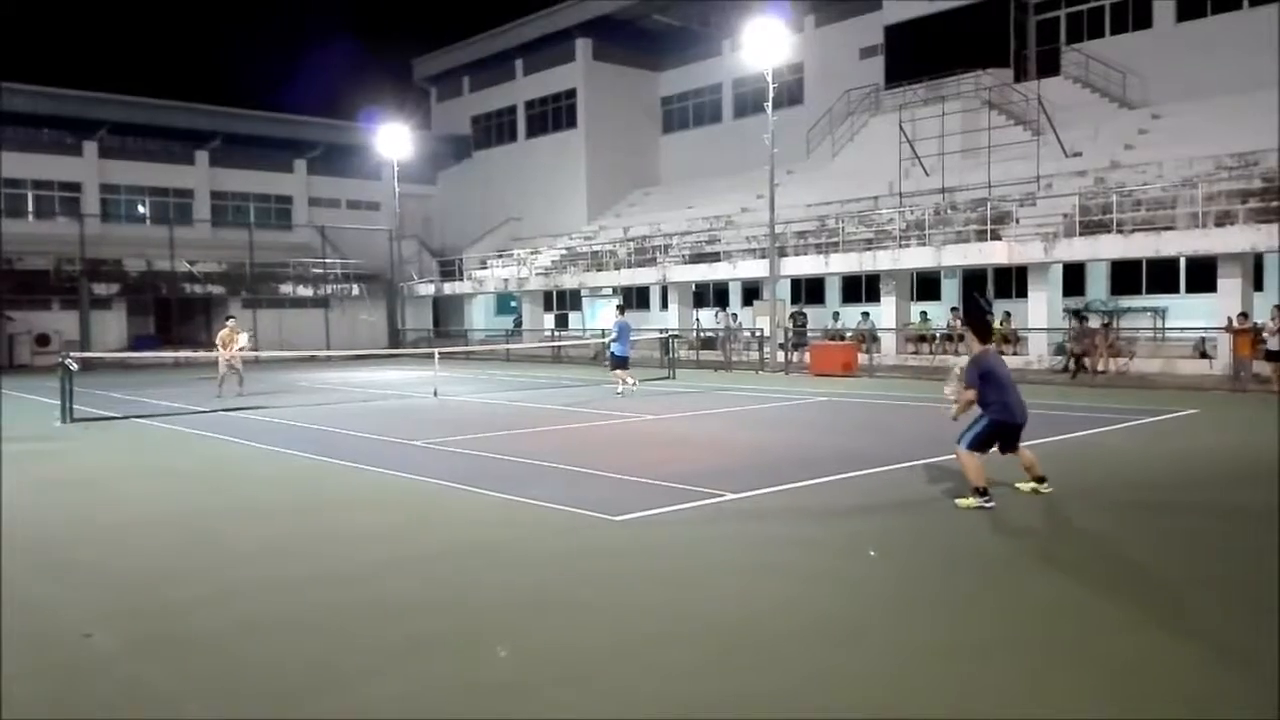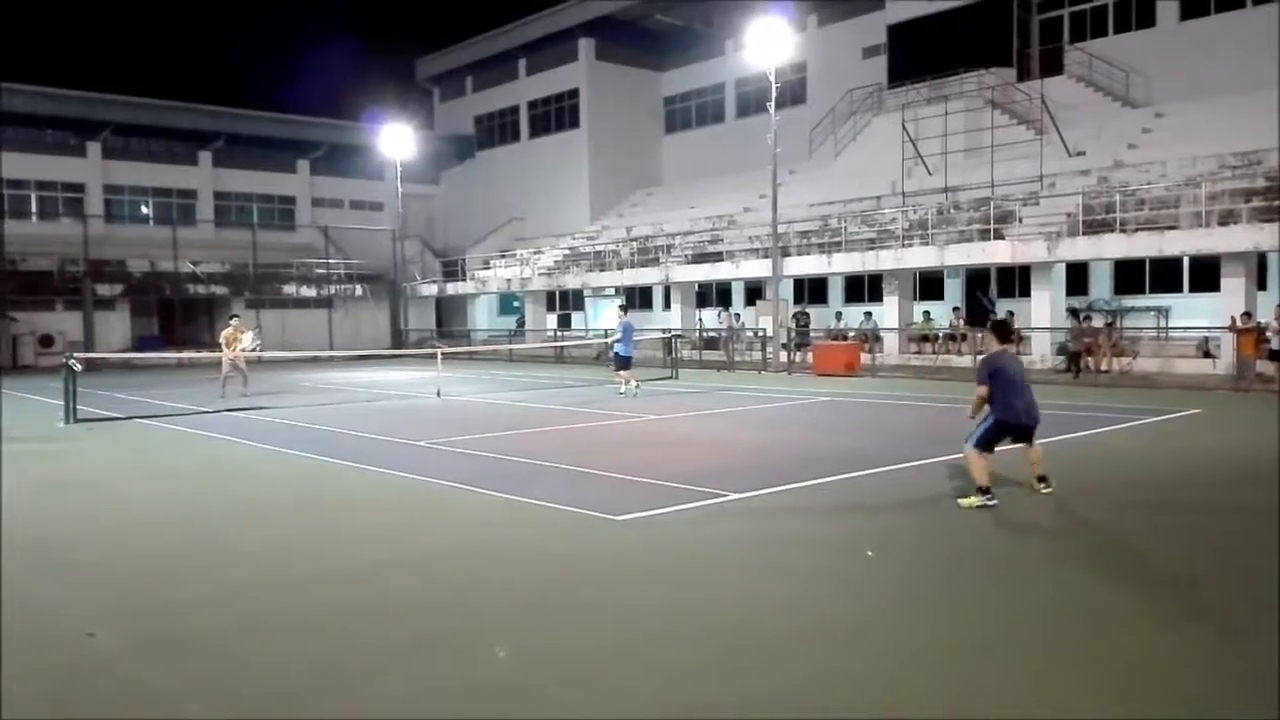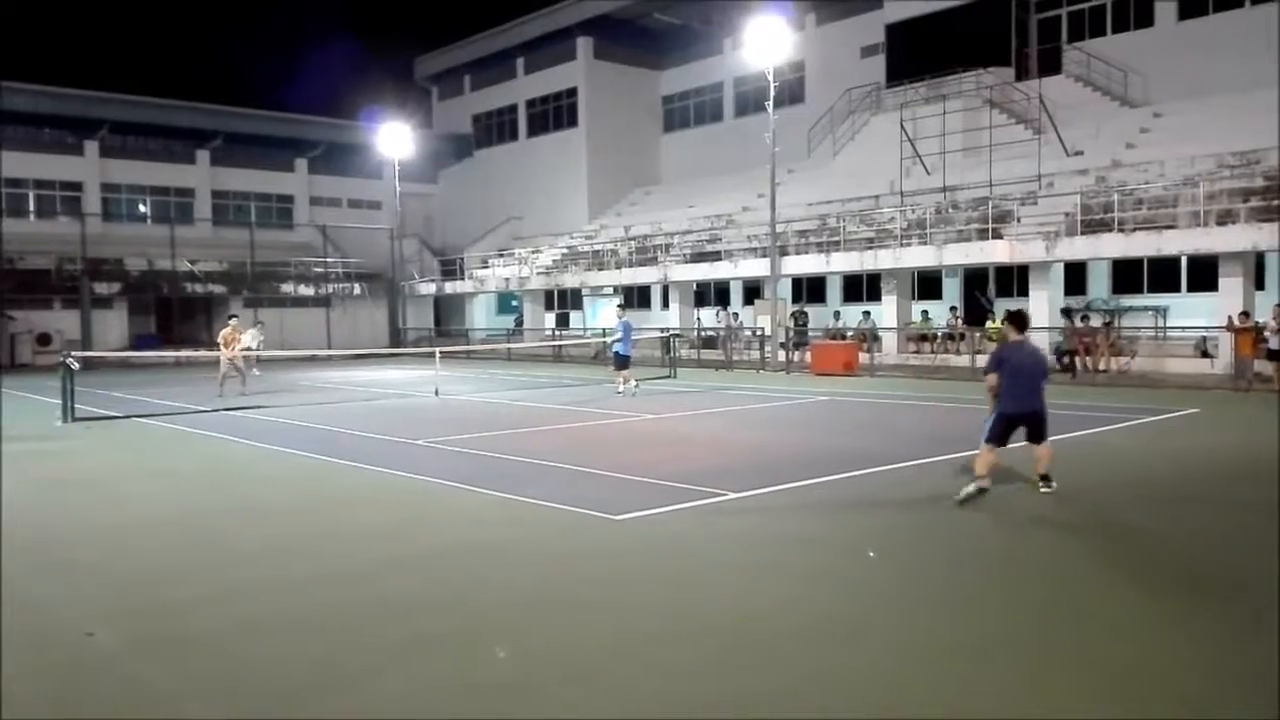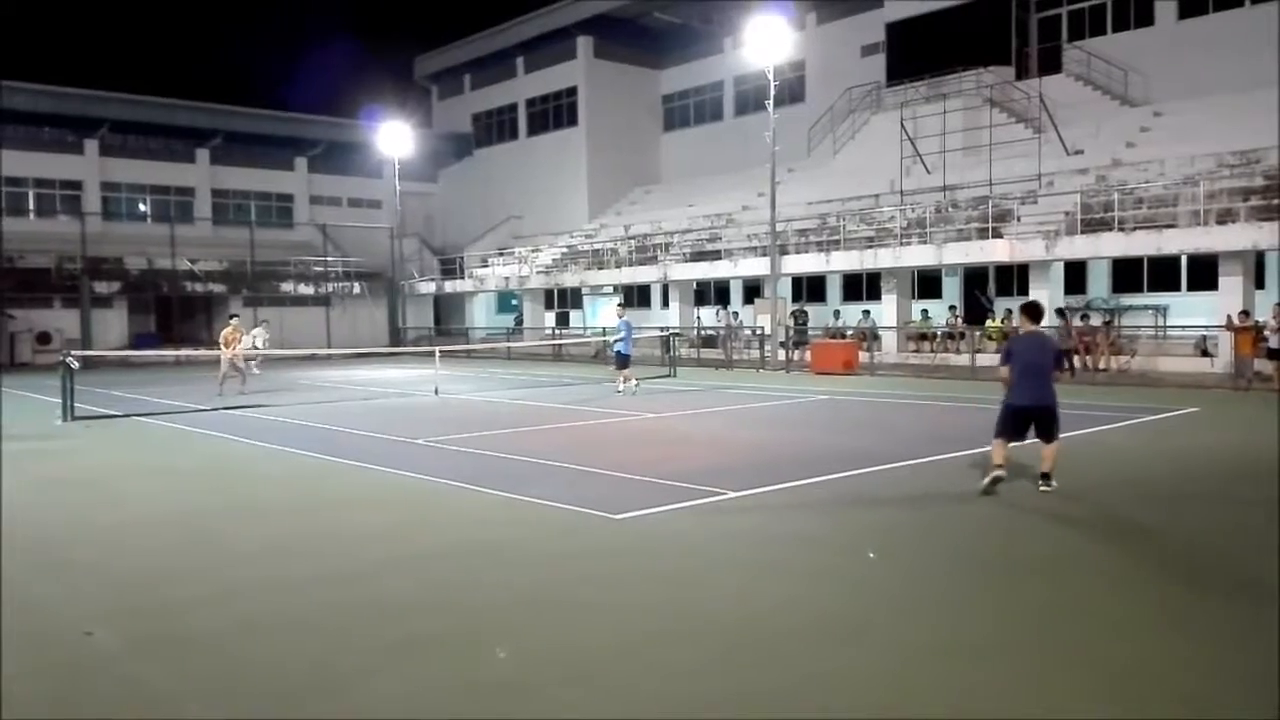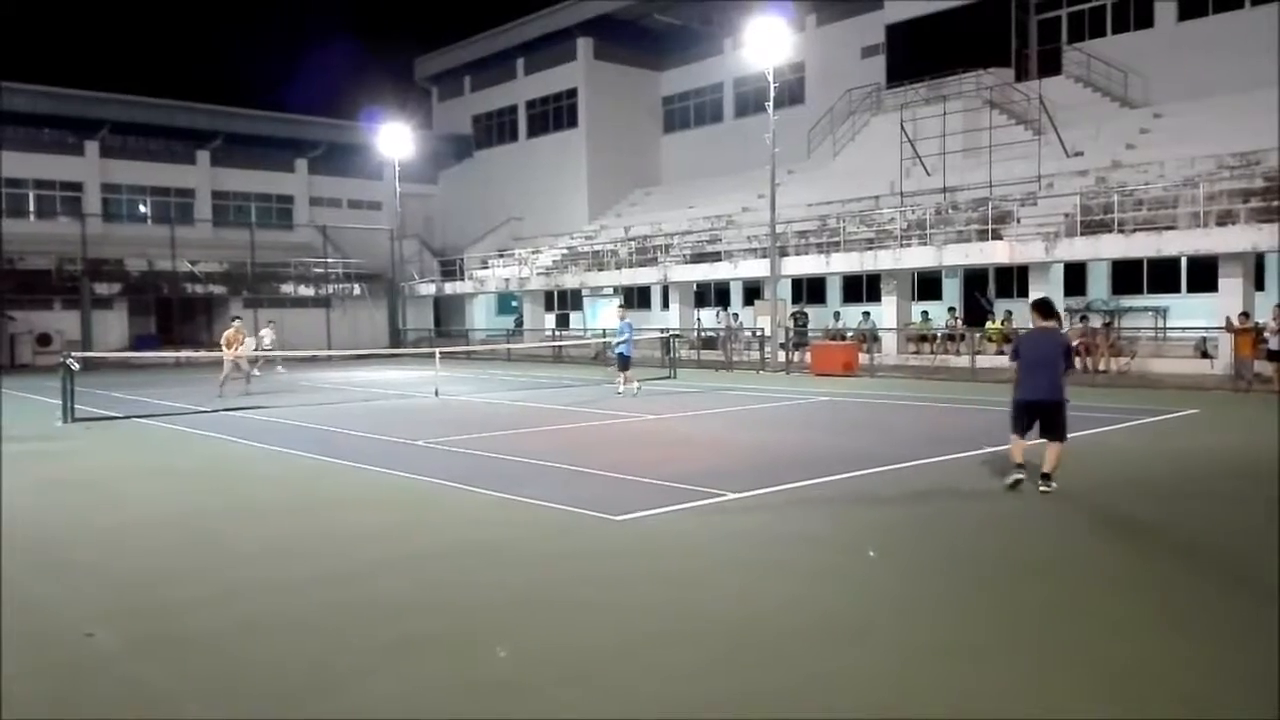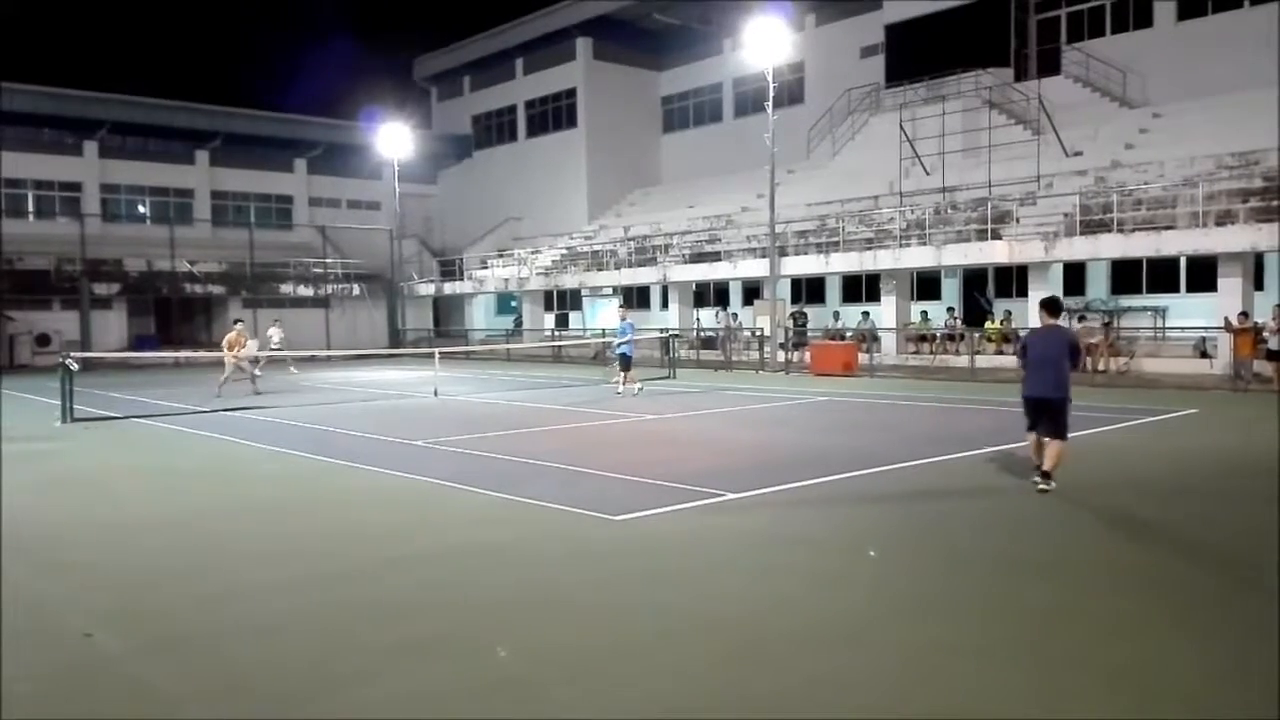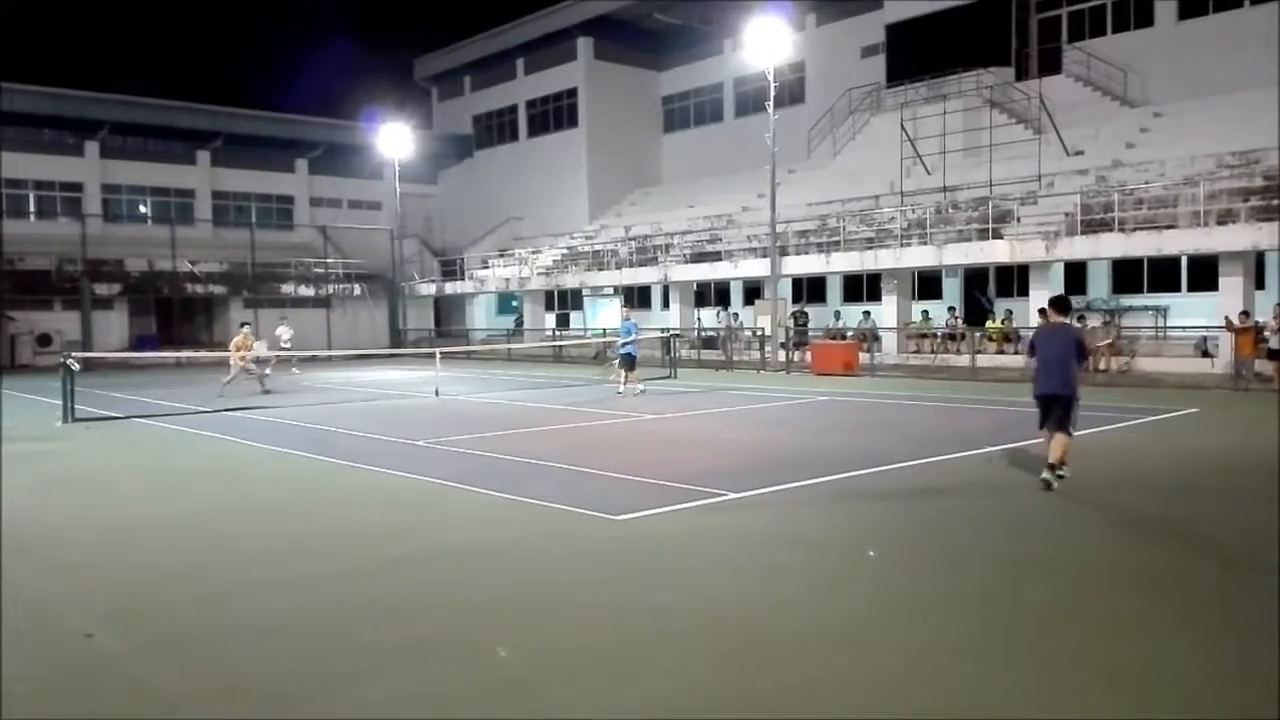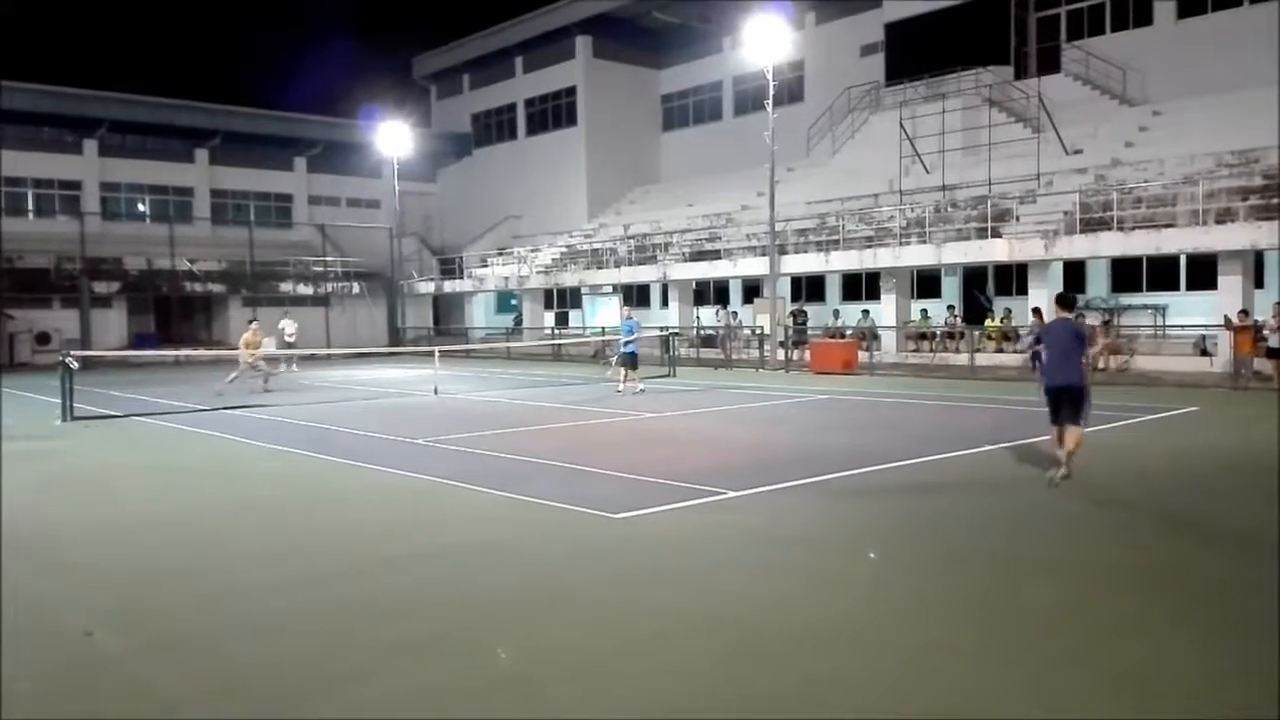
dt=0.1s
person 1, frame 1
left shoulder: (975, 363)
right shoulder: (994, 359)
left elbow: (970, 396)
left wrist: (957, 411)
right wrist: (961, 399)
left hip: (998, 415)
right hip: (1018, 414)
left knee: (964, 449)
right knee: (1015, 448)
left ankle: (981, 495)
right ankle: (1040, 481)
person 1, frame 2
left shoulder: (989, 361)
right shoulder: (1014, 360)
left elbow: (982, 393)
left wrist: (974, 410)
left hip: (1005, 414)
right hip: (1029, 414)
left knee: (972, 448)
right knee: (1029, 444)
left ankle: (984, 494)
right ankle: (1042, 482)
person 1, frame 3
left shoulder: (1001, 351)
right shoulder: (1038, 353)
left elbow: (992, 382)
right elbow: (1043, 381)
left wrist: (996, 399)
left hip: (1007, 407)
right hip: (1035, 407)
left knee: (989, 445)
right knee: (1040, 441)
left ankle: (980, 481)
right ankle: (1045, 480)
person 1, frame 4
left shoulder: (1012, 343)
right shoulder: (1053, 344)
left elbow: (1004, 374)
right elbow: (1057, 374)
left hip: (1017, 400)
right hip: (1046, 400)
left knee: (1001, 439)
right knee: (1049, 440)
left ankle: (997, 469)
right ankle: (1045, 478)
person 1, frame 5
left shoulder: (1022, 339)
right shoulder: (1063, 340)
left elbow: (1014, 368)
right elbow: (1067, 369)
left hip: (1024, 395)
right hip: (1053, 396)
left knee: (1017, 435)
right knee: (1055, 439)
left ankle: (1018, 468)
right ankle: (1046, 478)
person 1, frame 6
left shoulder: (1030, 336)
right shoulder: (1070, 337)
left elbow: (1022, 364)
right elbow: (1075, 365)
left hip: (1031, 392)
right hip: (1057, 393)
left knee: (1035, 432)
right knee: (1056, 437)
left ankle: (1039, 470)
right ankle: (1045, 476)
person 1, frame 7
left shoulder: (1038, 334)
right shoulder: (1074, 334)
left elbow: (1032, 361)
right elbow: (1082, 362)
left hip: (1041, 388)
right hip: (1065, 389)
left knee: (1049, 428)
right knee: (1061, 432)
left ankle: (1059, 466)
right ankle: (1050, 469)
person 1, frame 8
left shoulder: (1046, 329)
right shoulder: (1076, 327)
right elbow: (1085, 354)
left hip: (1051, 382)
right hip: (1075, 382)
left knee: (1058, 424)
right knee: (1074, 424)
left ankle: (1062, 460)
right ankle: (1066, 459)
